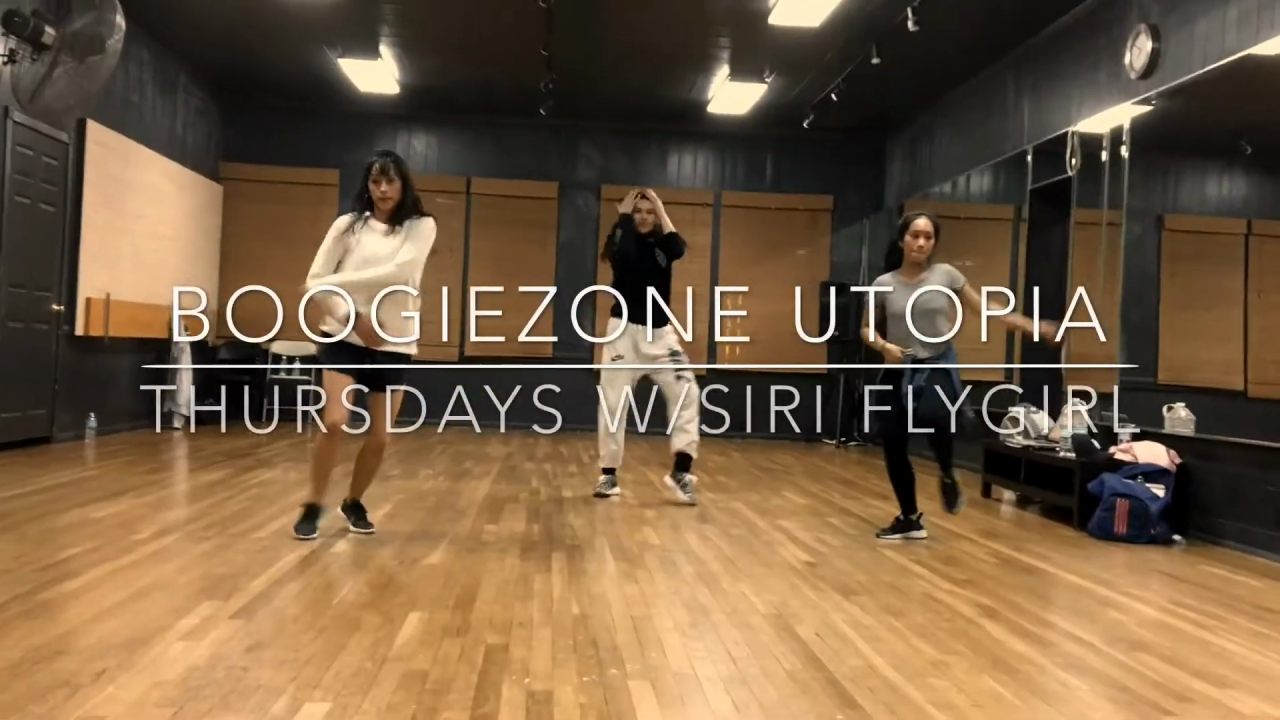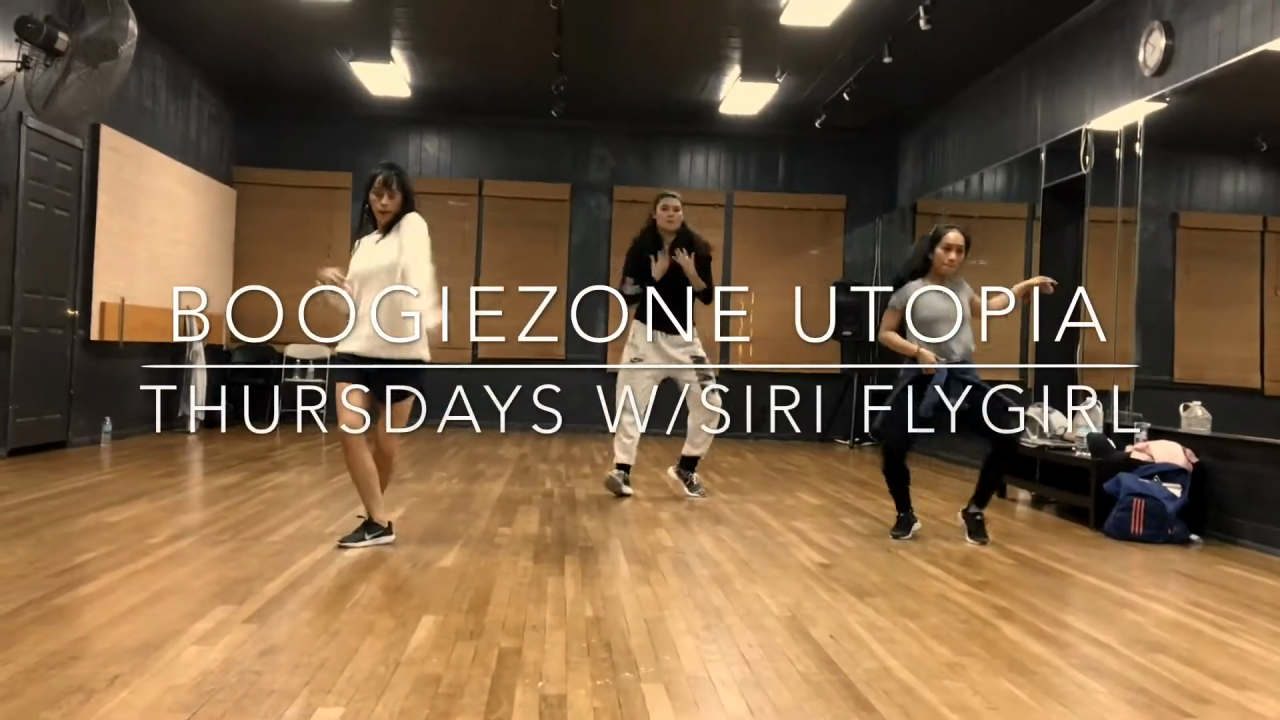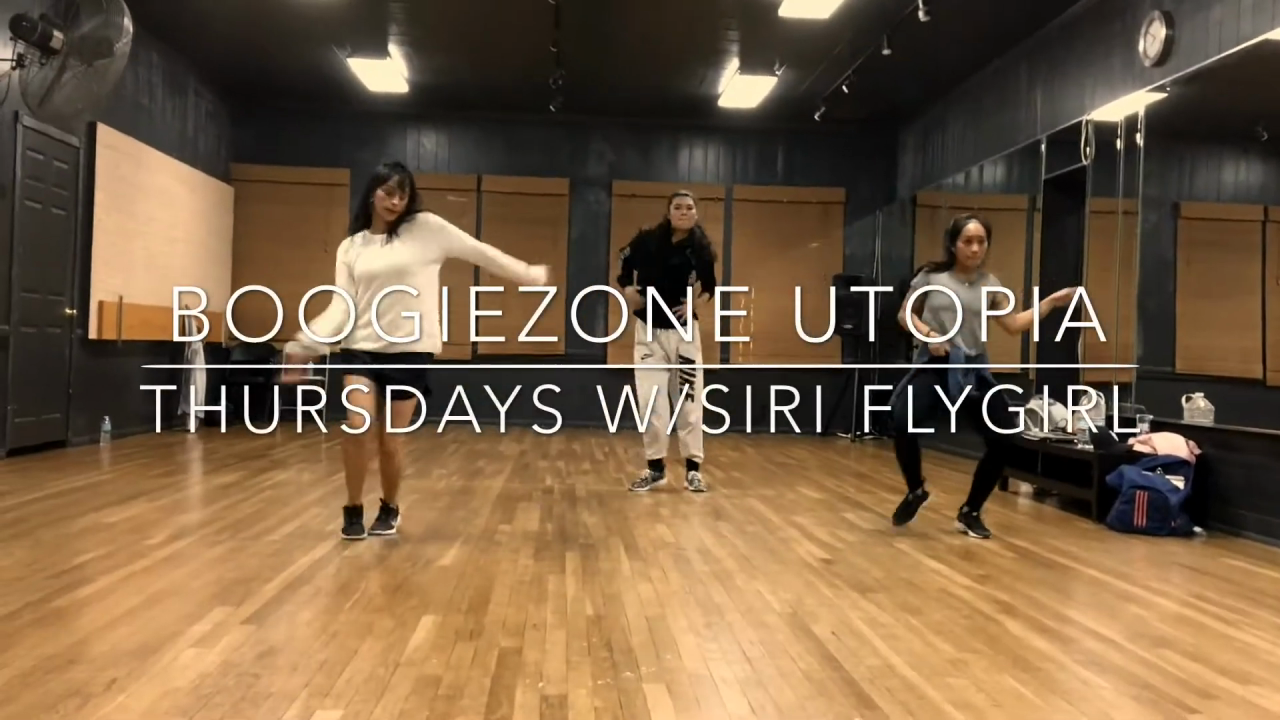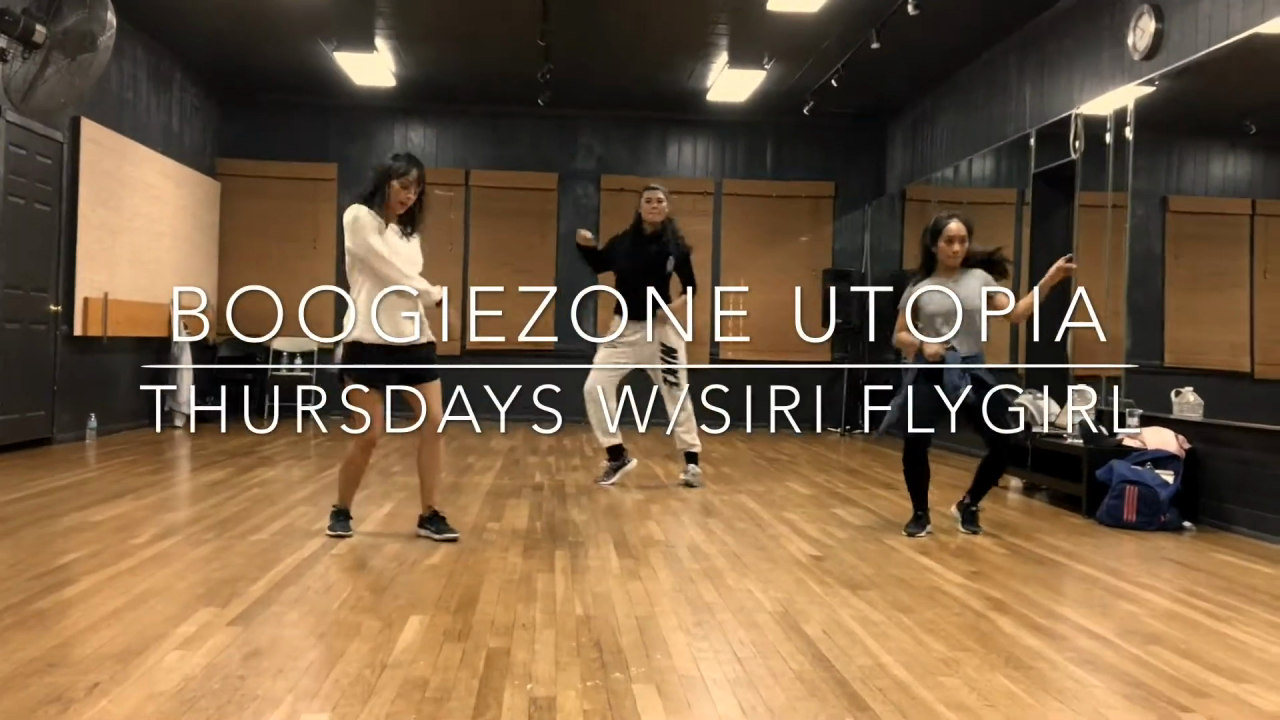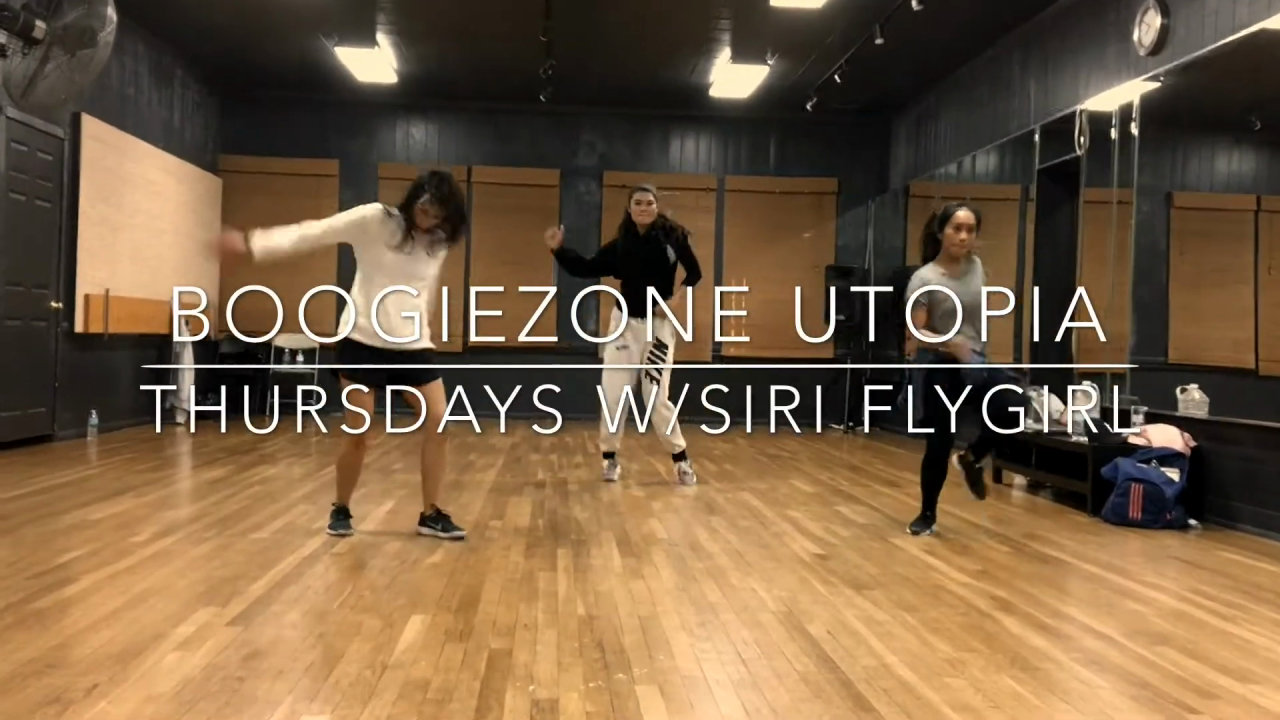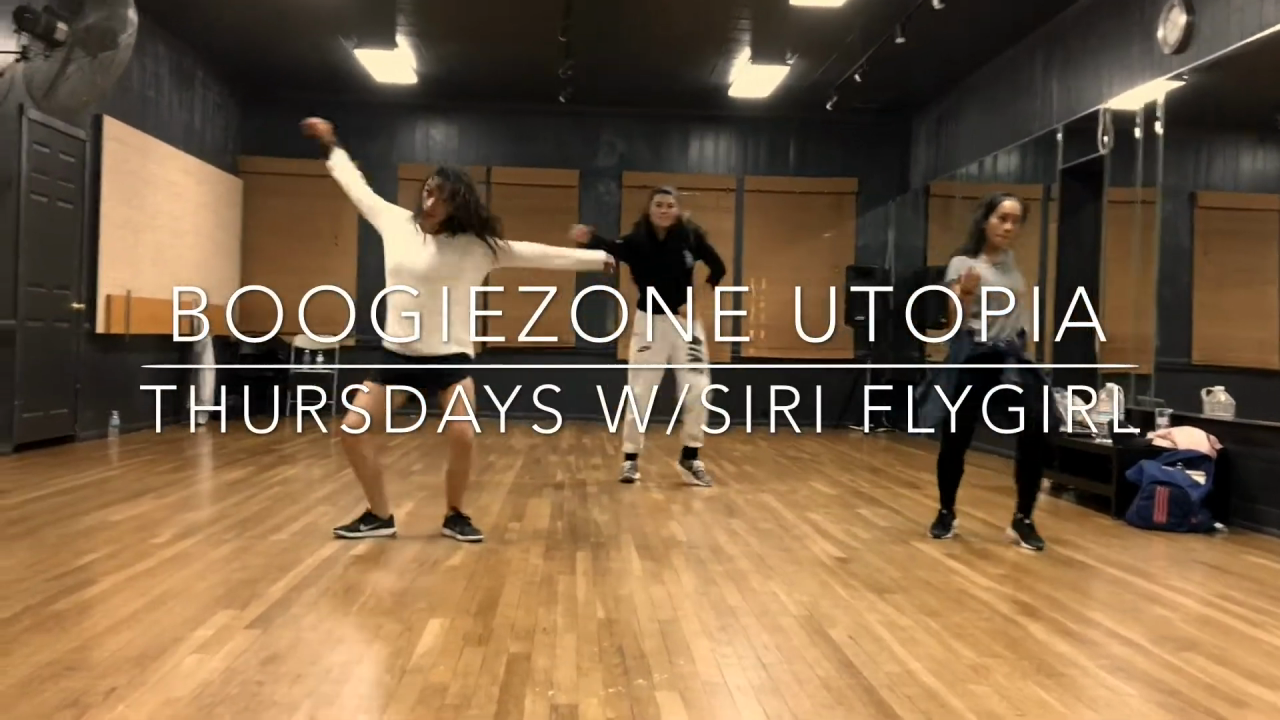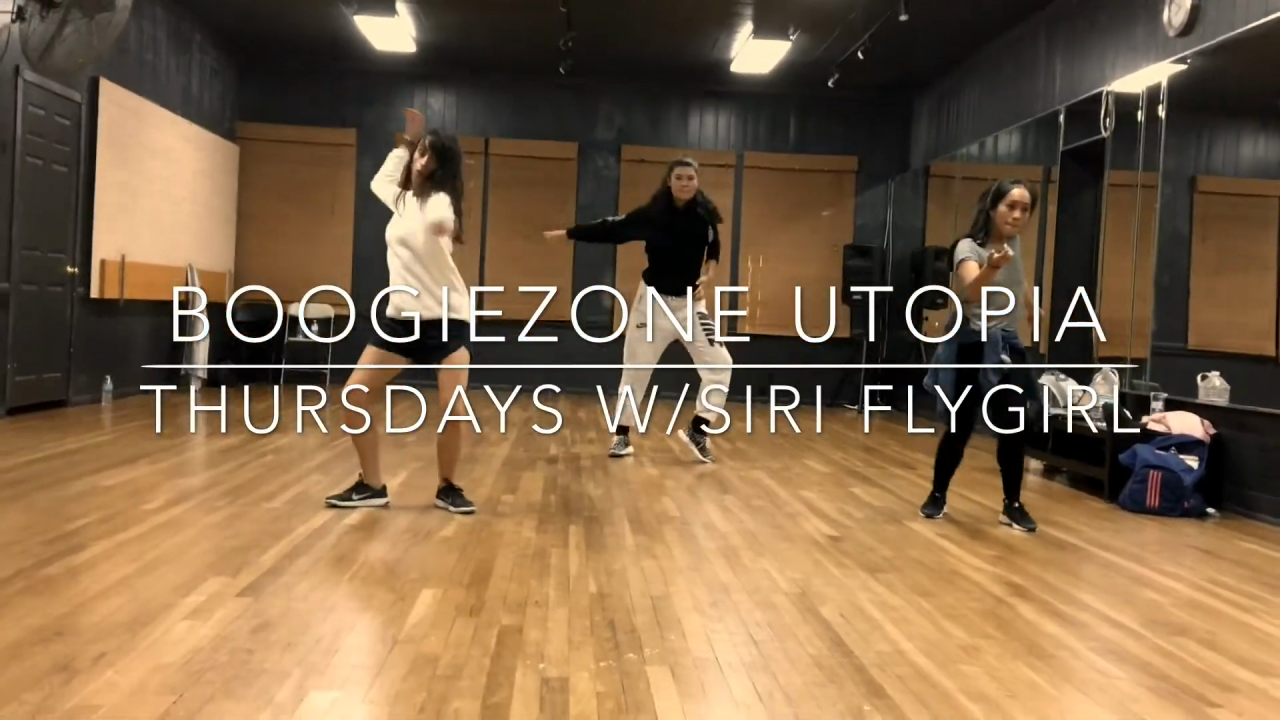
dt=0.3s
person 1, frame 1
left shoulder: (422, 227)
right shoulder: (348, 226)
left elbow: (394, 273)
right elbow: (316, 275)
left wrist: (332, 284)
right wrist: (350, 316)
left hip: (394, 345)
right hip: (344, 339)
left knee: (379, 438)
right knee: (335, 423)
left ankle: (354, 502)
right ankle: (313, 506)
person 1, frame 2
left shoulder: (412, 225)
right shoulder: (363, 244)
left elbow: (418, 273)
left wrist: (425, 316)
right wrist: (338, 284)
left hip: (402, 353)
right hip: (355, 351)
left knee: (385, 444)
right knee: (350, 431)
left ankle: (376, 513)
right ankle: (378, 522)
person 1, frame 3
left shoulder: (425, 227)
right shoulder: (351, 248)
left elbow: (476, 251)
right elbow: (342, 306)
left wrist: (526, 275)
right wrist: (305, 344)
left hip: (411, 350)
right hip: (362, 348)
left knee: (390, 441)
right knee: (359, 429)
left ankle: (389, 507)
right ankle: (353, 510)
person 1, frame 4
left shoulder: (410, 232)
right shoulder: (358, 217)
right elbow: (391, 271)
right wrist: (437, 298)
left hip: (415, 341)
right hip: (369, 341)
left knee: (434, 425)
right knee: (369, 435)
left ankle: (429, 514)
right ankle: (341, 510)
person 1, frame 5
left shoulder: (437, 245)
right shoulder: (375, 220)
right elbow: (314, 232)
right wrist: (255, 244)
left hip: (415, 348)
right hip: (364, 344)
left knee: (436, 428)
right knee: (357, 435)
left ankle: (431, 515)
right ankle: (340, 510)
person 1, frame 6
left shoulder: (474, 246)
right shoulder: (397, 223)
left elbow: (535, 253)
right elbow: (359, 189)
left wrist: (595, 258)
right wrist: (333, 146)
left hip: (448, 356)
right hip: (397, 354)
left knee: (462, 439)
right knee: (353, 428)
left ankle: (454, 515)
right ankle: (379, 515)
person 1, frame 7
left shoulder: (440, 200)
right shoulder: (404, 197)
left elbow: (441, 218)
right elbow: (381, 181)
left wrist: (442, 226)
right wrist: (406, 143)
left hip: (446, 319)
right hip: (400, 317)
right knee: (355, 395)
left ankle: (448, 487)
right ankle: (372, 485)
person 2, frame 1
left shoulder: (945, 274)
right shoulder: (883, 285)
left elbow: (980, 308)
right elbow: (868, 329)
left wrist: (1027, 326)
right wrist: (881, 345)
left hip: (937, 366)
right hip: (900, 371)
left knee: (933, 421)
right knee: (893, 446)
left ankle: (948, 478)
right ankle: (910, 519)
person 2, frame 2
left shoulder: (961, 287)
right shoulder: (909, 290)
left elbow: (985, 309)
right elbow: (885, 334)
left wrist: (1025, 286)
right wrist: (917, 350)
left hip: (963, 377)
right hip: (923, 379)
left knee: (1007, 437)
right knee: (893, 449)
left ankle: (974, 511)
right ankle: (906, 515)
person 2, frame 3
left shoulder: (989, 284)
right shoulder: (930, 277)
left elbow: (1012, 325)
right elbow: (905, 314)
left wrist: (1051, 302)
right wrist: (928, 333)
left hip: (974, 368)
right hip: (934, 365)
left knee: (1002, 442)
right knee: (904, 428)
left ankle: (970, 512)
right ankle: (915, 493)
person 2, frame 4
left shoulder: (980, 278)
right shoulder: (919, 288)
left elbow: (1014, 313)
right elbow: (899, 336)
left wrist: (1048, 281)
right wrist: (922, 344)
left hip: (971, 372)
right hip: (931, 373)
left knee: (1003, 444)
right knee: (914, 441)
left ankle: (968, 505)
right ankle: (921, 513)
person 2, frame 5
left shoulder: (976, 266)
right shoulder: (924, 280)
right elbow: (914, 337)
right wrist: (948, 344)
left hip: (975, 361)
right hip: (939, 366)
left knee: (1010, 410)
right knee: (939, 444)
left ankle: (970, 458)
right ankle: (928, 513)
person 2, frame 6
left shoulder: (1009, 259)
right shoulder: (962, 263)
right elbow: (958, 315)
right wrist: (966, 292)
left hip: (1012, 360)
right hip: (974, 359)
left knee: (1036, 437)
right knee: (954, 441)
left ankle: (1023, 519)
right ankle: (946, 512)
person 2, frame 7
left shoulder: (1012, 244)
right shoulder: (968, 248)
right elbow: (974, 290)
left wrist: (1027, 304)
right wrist: (993, 266)
left hip: (1006, 345)
right hip: (969, 344)
left knee: (1011, 426)
right knee: (959, 430)
left ankle: (1011, 504)
right ankle: (939, 492)
person 3, frame 1
left shoulder: (664, 242)
right shoulder: (619, 244)
left elbow: (675, 250)
right elbow: (624, 259)
left wrist: (661, 210)
right wrist: (622, 216)
left hip: (660, 332)
right hip: (624, 330)
left knee: (688, 396)
right knee: (613, 405)
left ankle: (681, 471)
right ankle: (608, 475)
person 3, frame 2
left shoulder: (697, 250)
right shoulder: (641, 250)
left elbow: (707, 296)
right elbow: (627, 293)
left wrist: (692, 273)
right wrist: (655, 276)
left hip: (684, 337)
right hip: (647, 334)
left knee: (709, 403)
right knee: (630, 403)
left ankle: (686, 468)
right ankle: (622, 472)
person 3, frame 3
left shoulder: (700, 251)
right shoulder: (648, 240)
left elbow: (709, 288)
right elbow: (625, 261)
left wrist: (696, 305)
right wrist: (627, 288)
left hip: (681, 332)
right hip: (646, 330)
left knee: (688, 401)
right knee: (650, 398)
left ankle: (692, 469)
right ankle: (656, 467)
person 3, frame 4
left shoulder: (674, 245)
right shoulder: (624, 241)
left elbow: (690, 283)
right elbow: (598, 263)
left wrist: (681, 302)
right wrist: (586, 246)
left hip: (659, 327)
right hip: (623, 327)
left knee: (676, 395)
right knee: (595, 389)
left ankle: (691, 462)
right ankle: (617, 456)
person 3, frame 5
left shoulder: (672, 235)
right shoulder: (618, 245)
left elbow: (694, 272)
right elbow: (585, 268)
left wrist: (677, 300)
right wrist: (558, 249)
left hip: (659, 323)
right hip: (625, 322)
left knee: (657, 394)
right knee: (614, 394)
left ankle: (680, 458)
right ankle: (610, 458)
person 3, frame 6
left shoulder: (689, 237)
right shoulder: (637, 242)
left elbow: (718, 269)
right elbow: (609, 248)
right wrist: (588, 240)
left hip: (684, 323)
right hip: (648, 322)
left knee: (697, 392)
right knee: (640, 394)
left ankle: (691, 457)
right ankle: (631, 460)
person 3, frame 7
left shoulder: (704, 214)
right shoulder: (650, 214)
left elbow: (713, 249)
right elbow: (611, 229)
left wrist: (709, 273)
right wrist: (569, 233)
left hip: (689, 301)
right hip: (652, 300)
left knee: (719, 364)
right knee: (635, 371)
left ankle: (698, 430)
right ankle: (623, 434)
